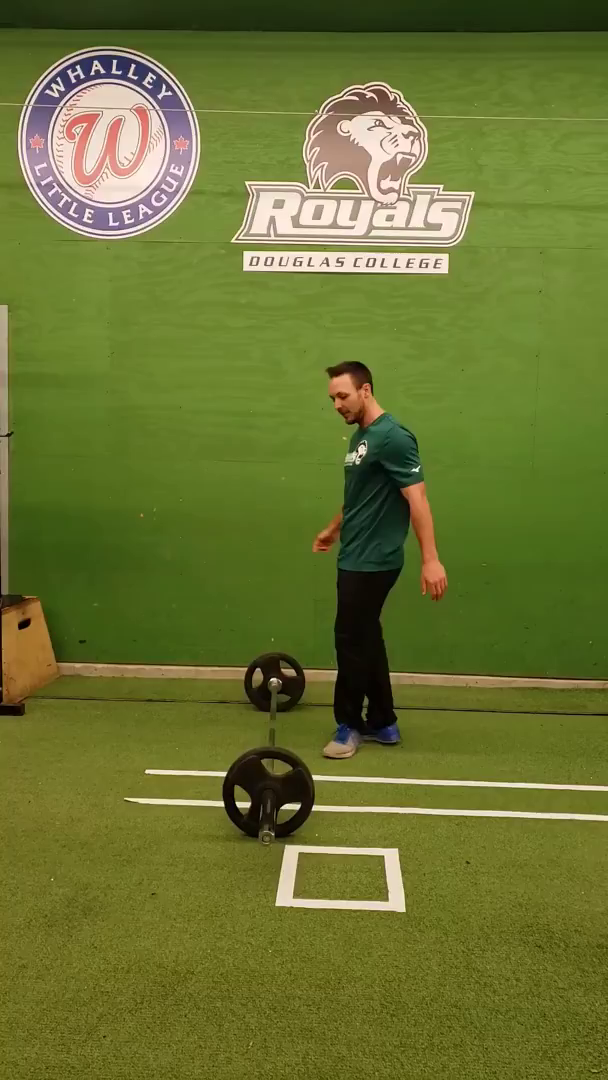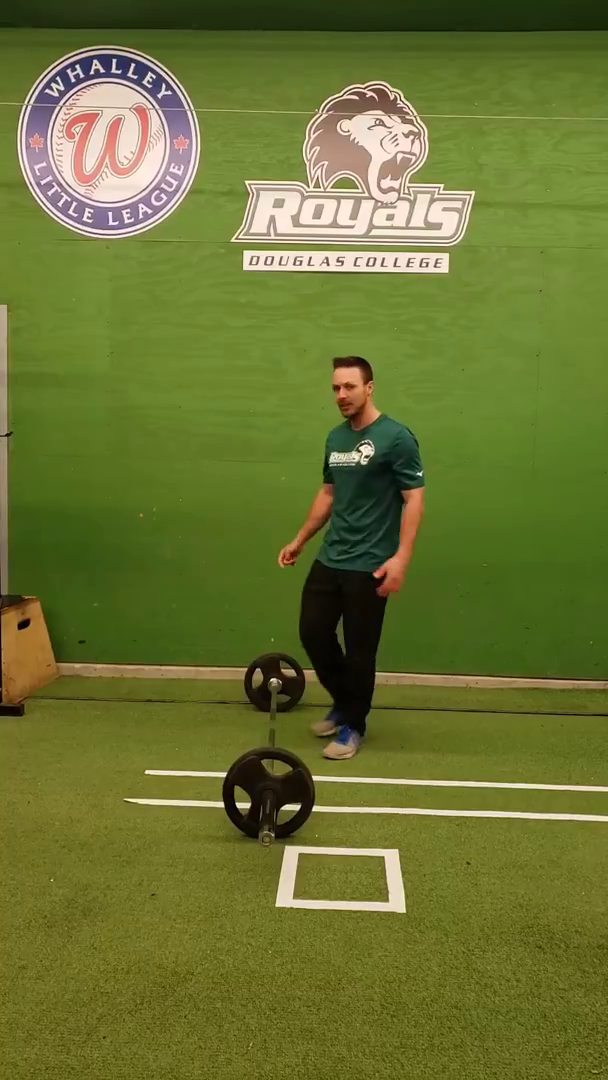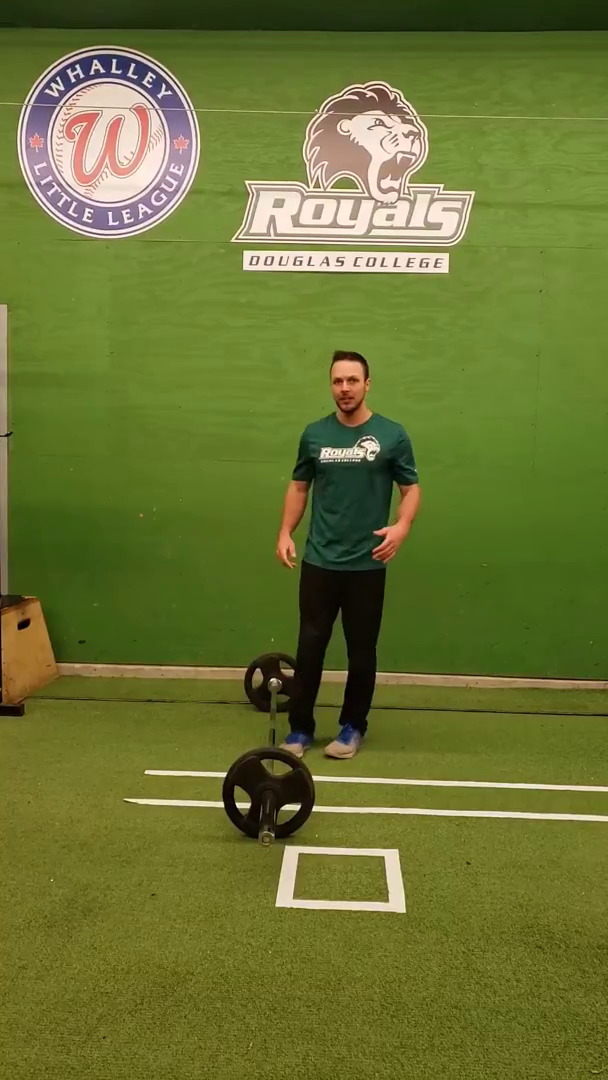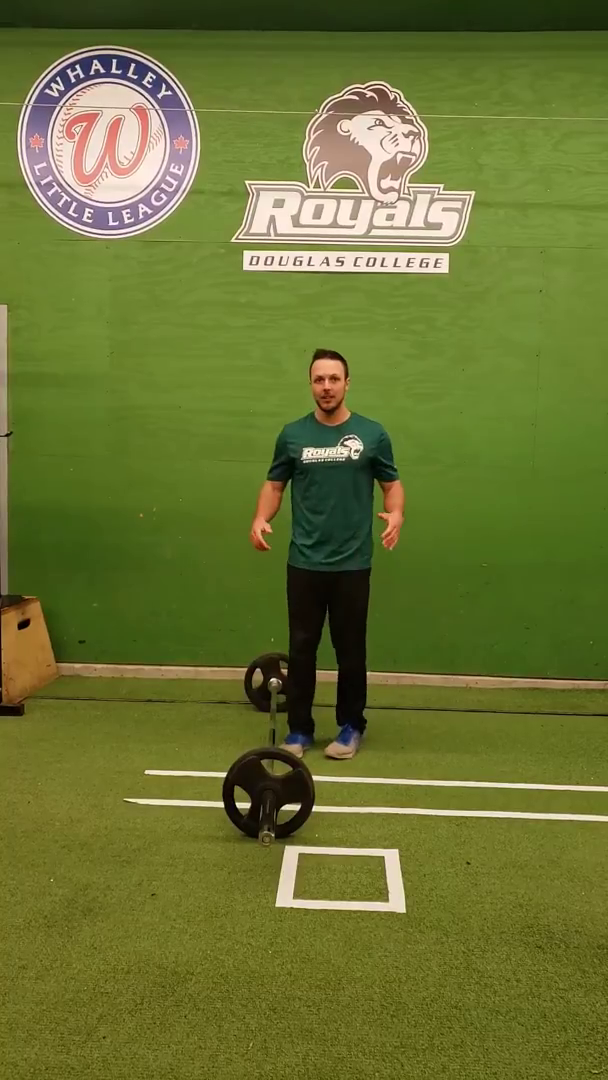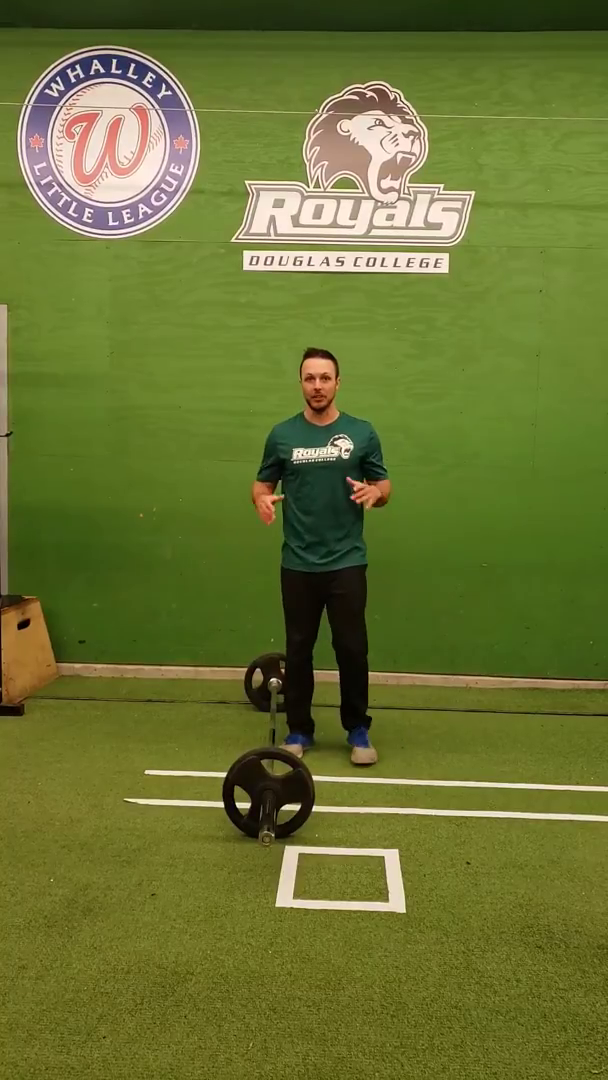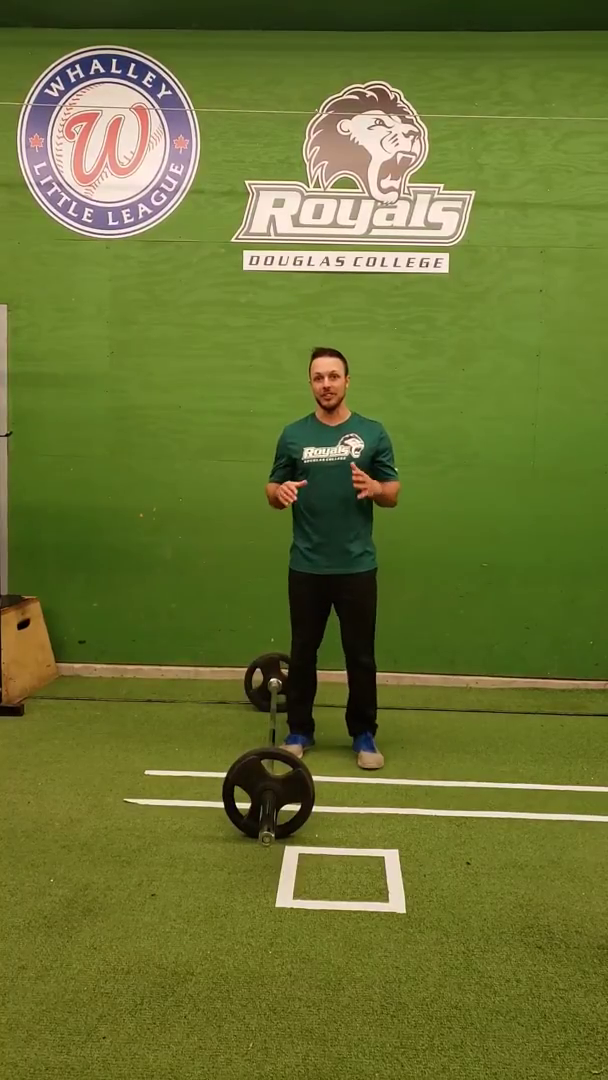
dt=0.3s
person 1, frame 1
left shoulder: (392, 436)
right shoulder: (360, 436)
left elbow: (416, 497)
left wrist: (430, 558)
right wrist: (334, 528)
left hip: (371, 563)
right hip: (355, 559)
left knee: (352, 641)
right knee: (366, 640)
left ankle: (351, 724)
right ankle: (381, 722)
person 1, frame 2
left shoulder: (396, 437)
right shoulder: (335, 437)
left elbow: (414, 499)
left wrist: (401, 556)
right wrist: (300, 539)
left hip: (370, 565)
right hip: (330, 558)
left knee: (359, 646)
right knee: (313, 632)
left ankle: (352, 724)
right ankle: (344, 702)
person 1, frame 3
left shoulder: (392, 435)
right shoulder: (315, 433)
left elbow: (410, 489)
right elbow: (298, 487)
left wrist: (401, 526)
right wrist: (285, 532)
left hip: (366, 564)
right hip: (318, 560)
left knee: (361, 649)
right knee: (310, 645)
left ankle: (353, 726)
right ankle: (301, 728)
person 1, frame 4
left shoulder: (371, 433)
right shoulder: (293, 434)
left elbow: (391, 483)
right elbow: (274, 485)
left wrist: (395, 513)
right wrist: (260, 519)
left hip: (352, 563)
right hip: (304, 562)
left knee: (350, 649)
right knee: (301, 647)
left ankle: (351, 725)
right ankle: (299, 728)
person 1, frame 5
left shoulder: (361, 432)
right shoulder: (282, 434)
left elbow: (383, 486)
right elbow: (262, 484)
left wrist: (374, 492)
right wrist: (262, 499)
left hip: (348, 561)
right hip: (298, 563)
left knee: (352, 647)
right knee: (299, 649)
left ankle: (357, 728)
right ankle: (299, 730)
person 1, frame 6
left shoulder: (372, 433)
right shoulder: (293, 434)
left elbow: (393, 495)
right elbow: (273, 491)
left wrist: (374, 488)
right wrist: (282, 492)
left hip: (358, 565)
right hip: (306, 565)
left knee: (360, 654)
right knee: (303, 651)
left ankle: (363, 734)
right ankle: (299, 730)
